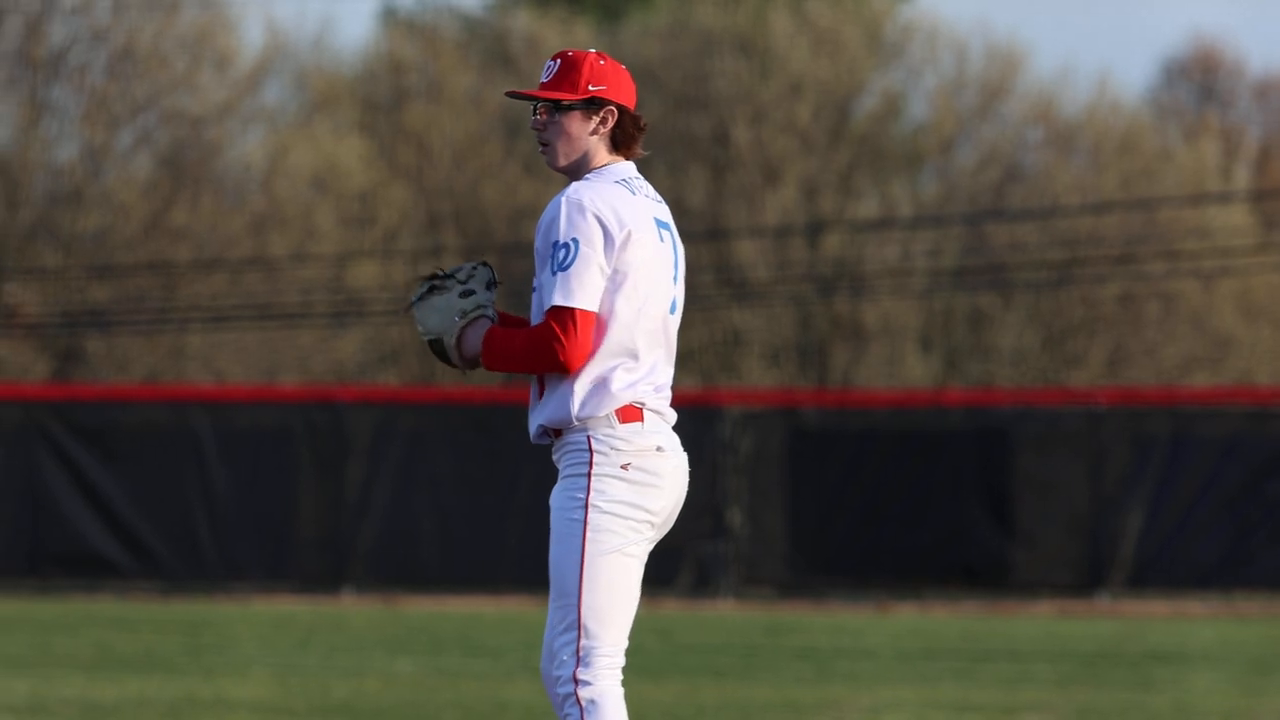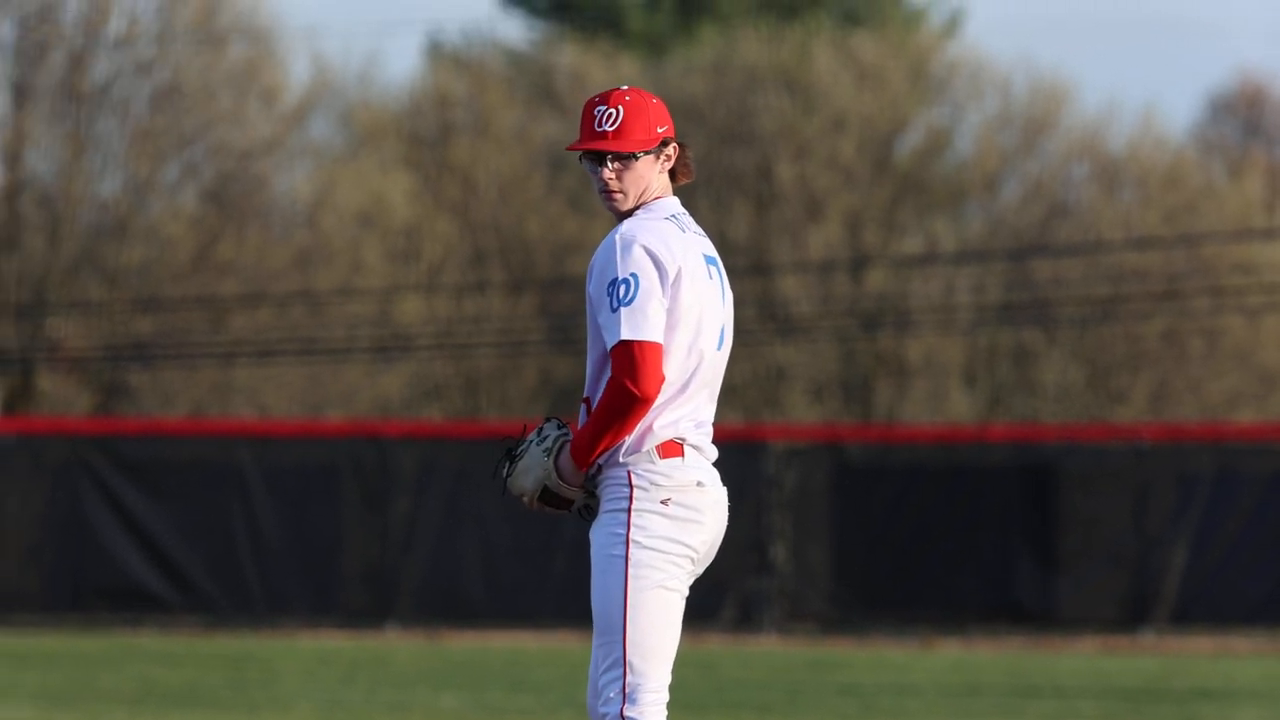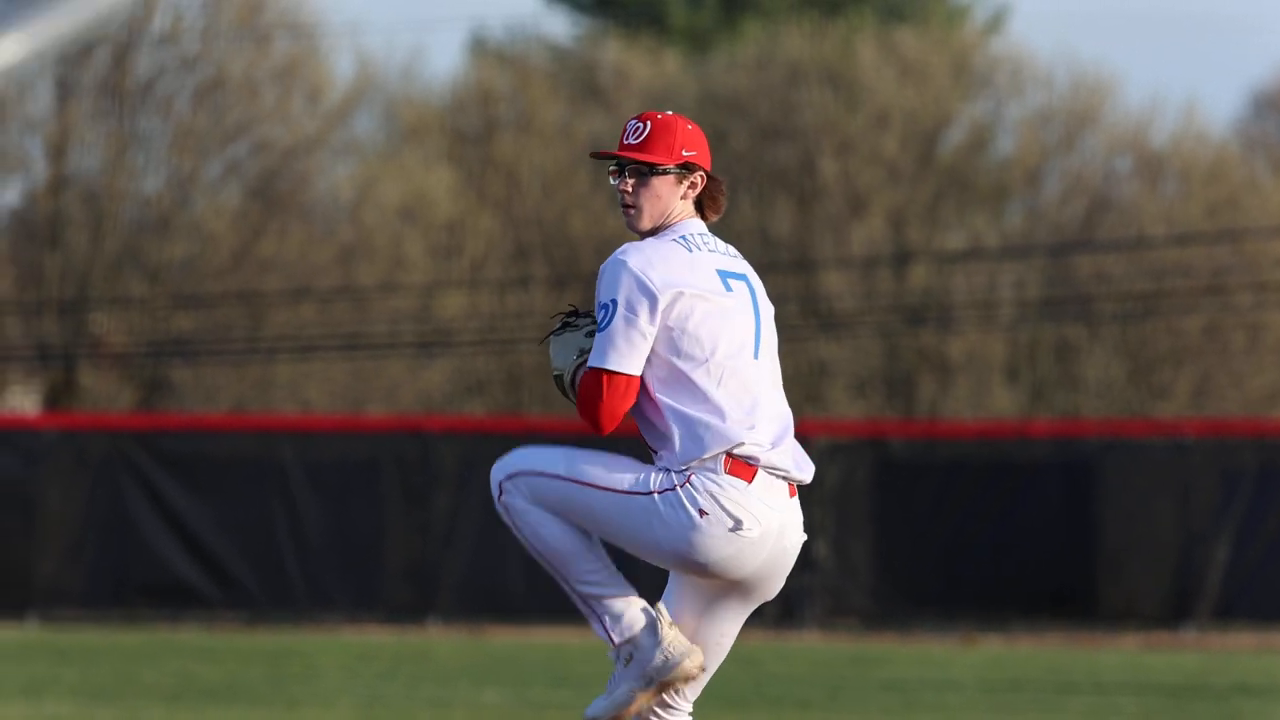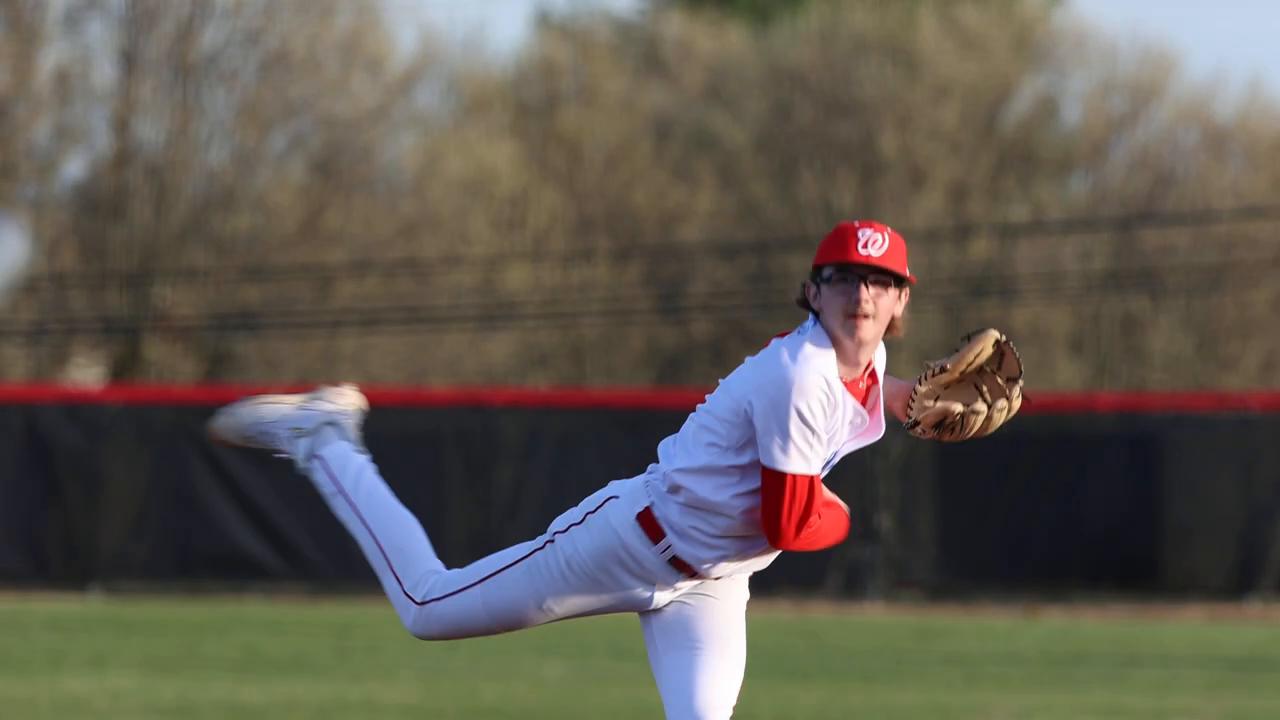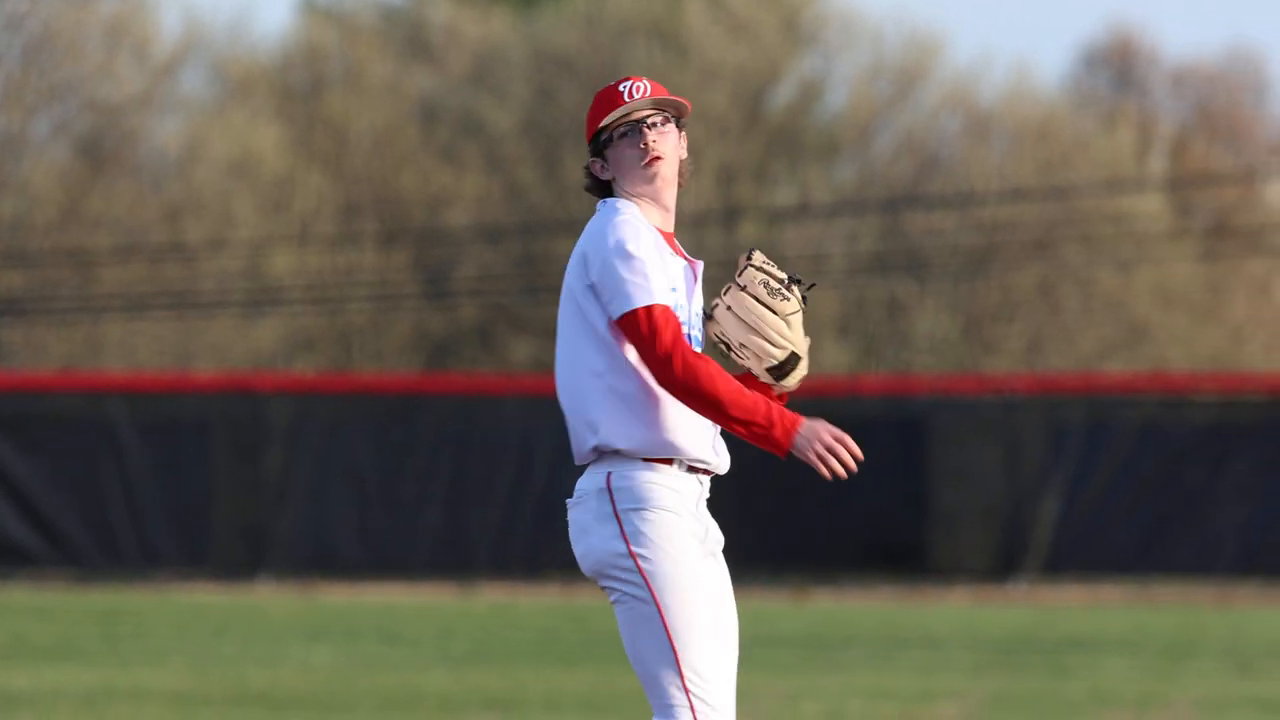
dt=1s
person 1, frame 1
left shoulder: (581, 204)
right shoulder: (649, 206)
left elbow: (565, 345)
left wrist: (483, 344)
right wrist: (505, 328)
left hip: (607, 455)
right hip: (651, 448)
right knee: (569, 664)
person 1, frame 2
left shoulder: (632, 243)
right shoulder: (696, 243)
left elbow: (638, 382)
left wrist: (578, 456)
right wrist: (593, 449)
left hip: (649, 491)
right hip: (695, 485)
person 1, frame 3
left shoulder: (637, 264)
right shoulder: (736, 271)
left elbow: (601, 408)
left wrist: (573, 367)
right wrist: (606, 353)
left hip: (716, 508)
right hip: (777, 525)
left knee: (514, 475)
left ankle: (638, 635)
person 1, frame 4
left shoulder: (864, 358)
right shoulder: (801, 375)
right elbow: (780, 528)
left wrist: (880, 396)
right wrist: (834, 518)
left hip: (709, 579)
right hip: (633, 539)
right knee: (430, 607)
right ankle: (323, 434)
person 1, frame 5
left shoulder: (683, 263)
right shoulder: (616, 231)
right elbow: (670, 361)
right wrist: (788, 427)
left hip: (690, 508)
right hip: (637, 502)
